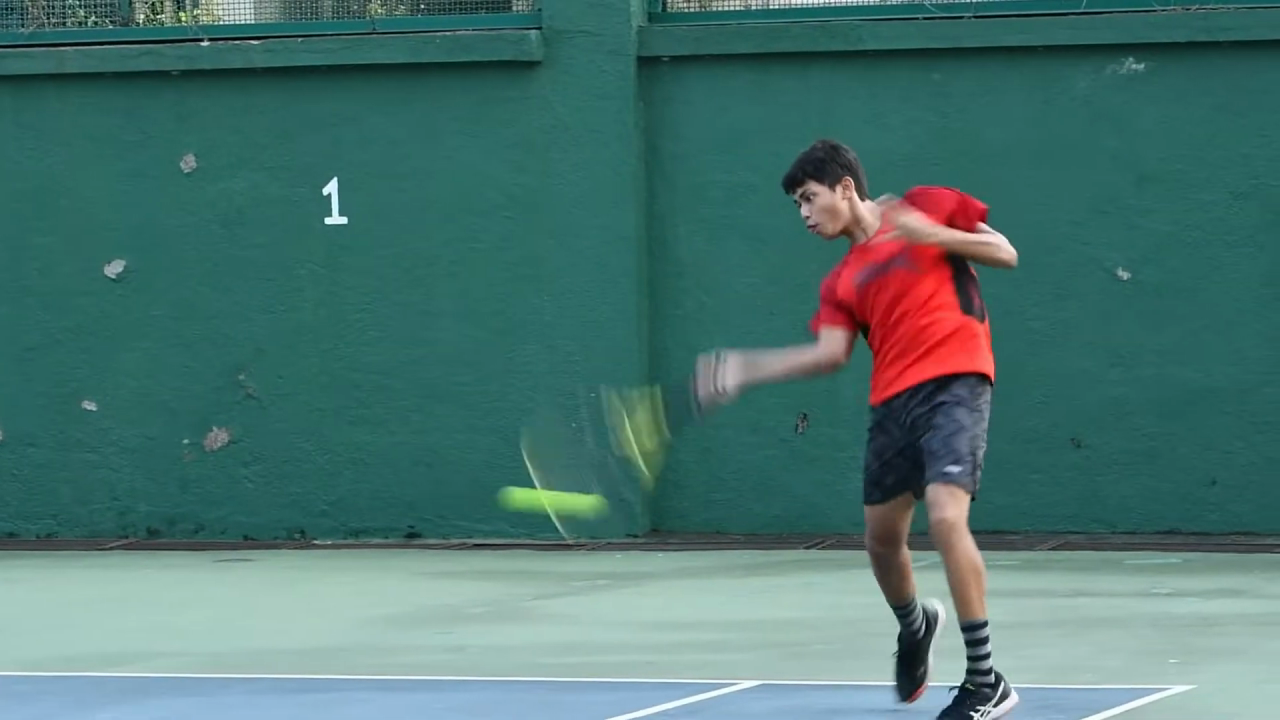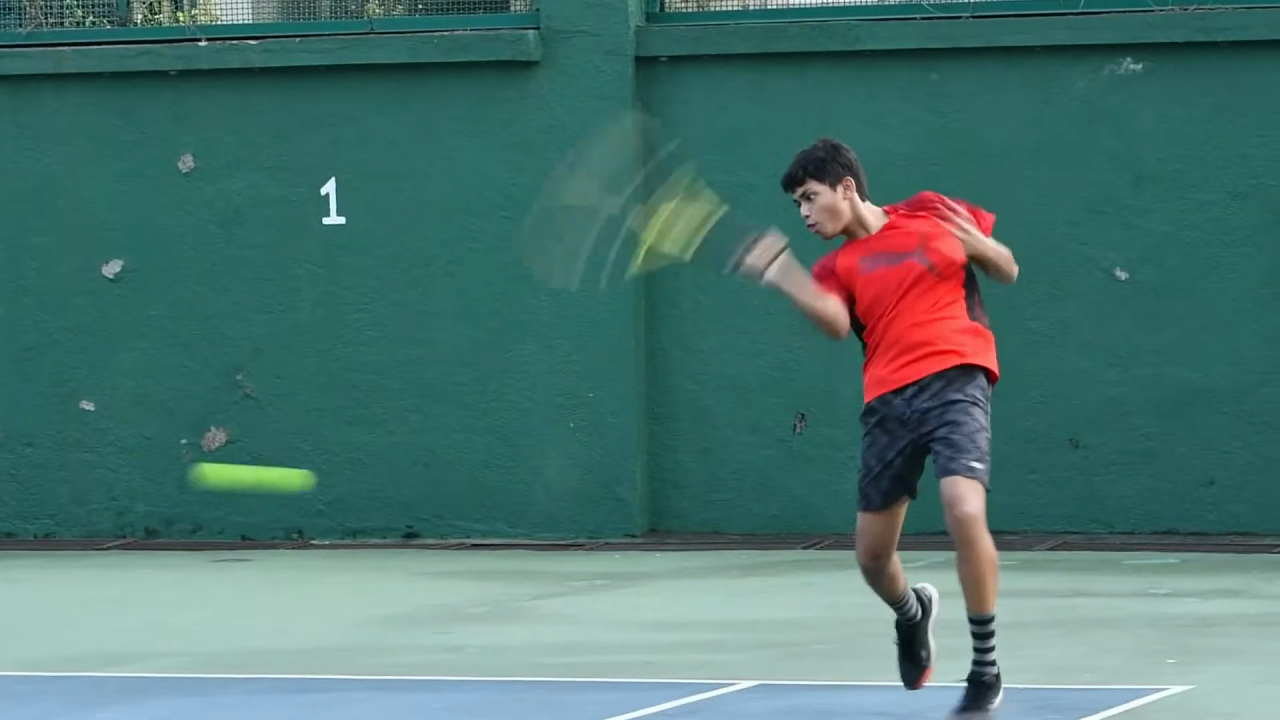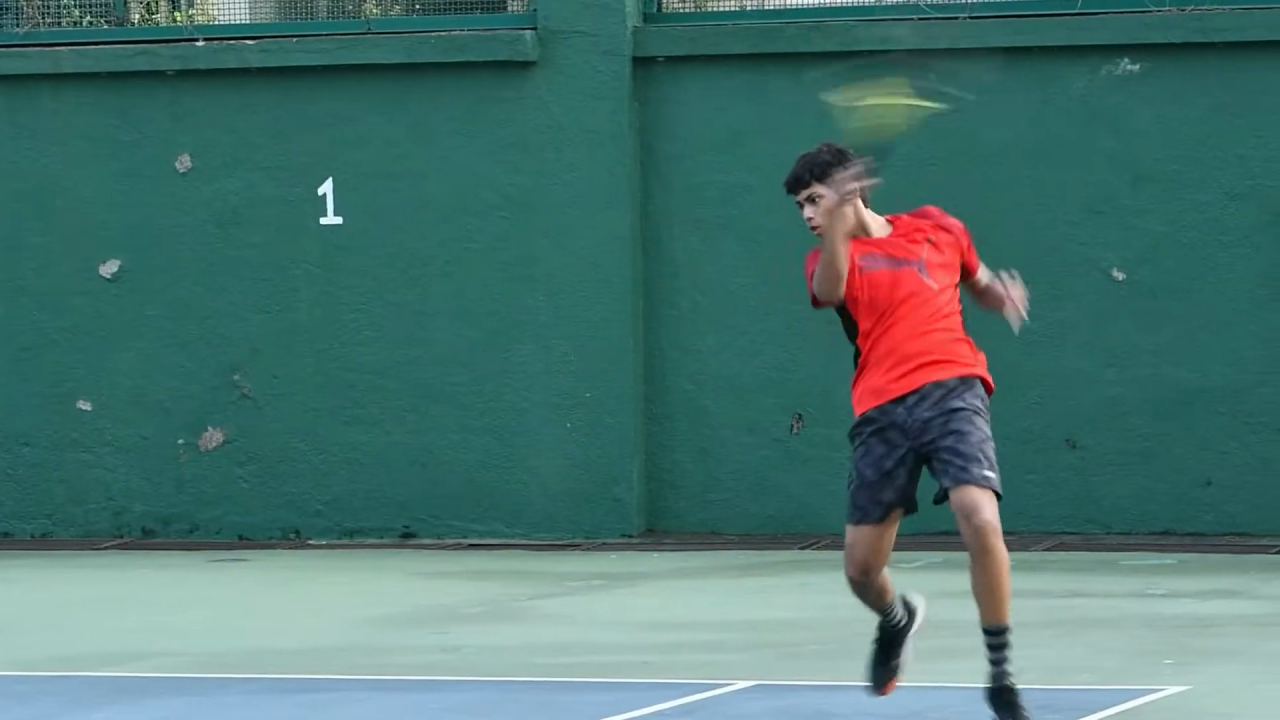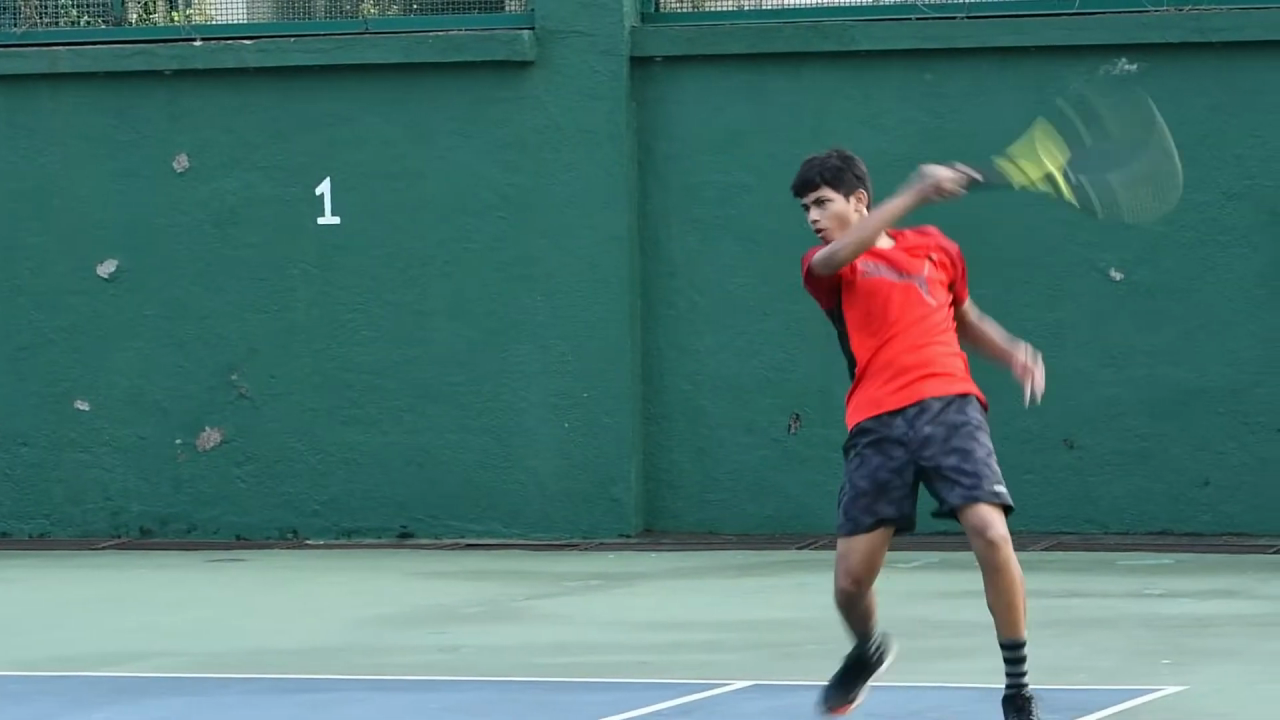
dt=0.1s
person 1, frame 1
left shoulder: (925, 203)
right shoulder: (841, 277)
left elbow: (1005, 254)
right elbow: (829, 353)
left wrist: (932, 233)
right wrist: (745, 369)
left hip: (954, 380)
right hip: (892, 398)
left knee: (946, 518)
right knee: (881, 538)
right ankle: (915, 622)
person 1, frame 2
left shoulder: (931, 212)
right shoulder: (836, 269)
left elbow: (1008, 270)
right elbow: (834, 321)
left wrist: (977, 241)
right wrist: (781, 272)
left hip: (956, 379)
right hip: (889, 401)
left knee: (964, 511)
right knee: (872, 553)
left ankle: (985, 673)
right ankle: (913, 613)
person 1, frame 3
left shoulder: (934, 226)
right shoulder: (826, 261)
left elbow: (980, 286)
right elbow: (826, 288)
left wrist: (1005, 291)
right wrist: (839, 216)
left hip: (953, 391)
right hip: (881, 411)
left knee: (979, 519)
right knee: (861, 565)
right ankle: (898, 618)
person 1, frame 4
left shoulder: (933, 247)
right shoulder: (823, 265)
left elbow: (968, 320)
right elbow: (841, 252)
left wrist: (1015, 351)
right wrist: (914, 192)
left hip: (951, 407)
right hip: (879, 423)
left knee: (990, 535)
right knee: (851, 578)
right ankle: (866, 652)
